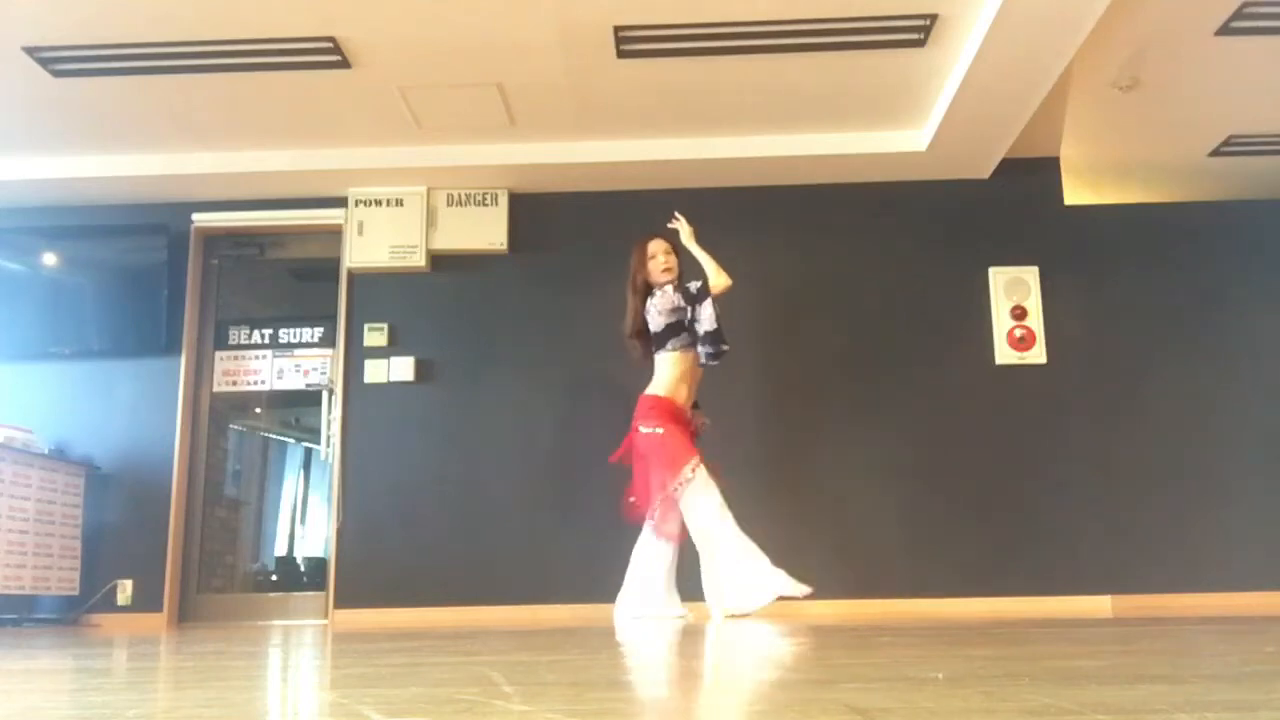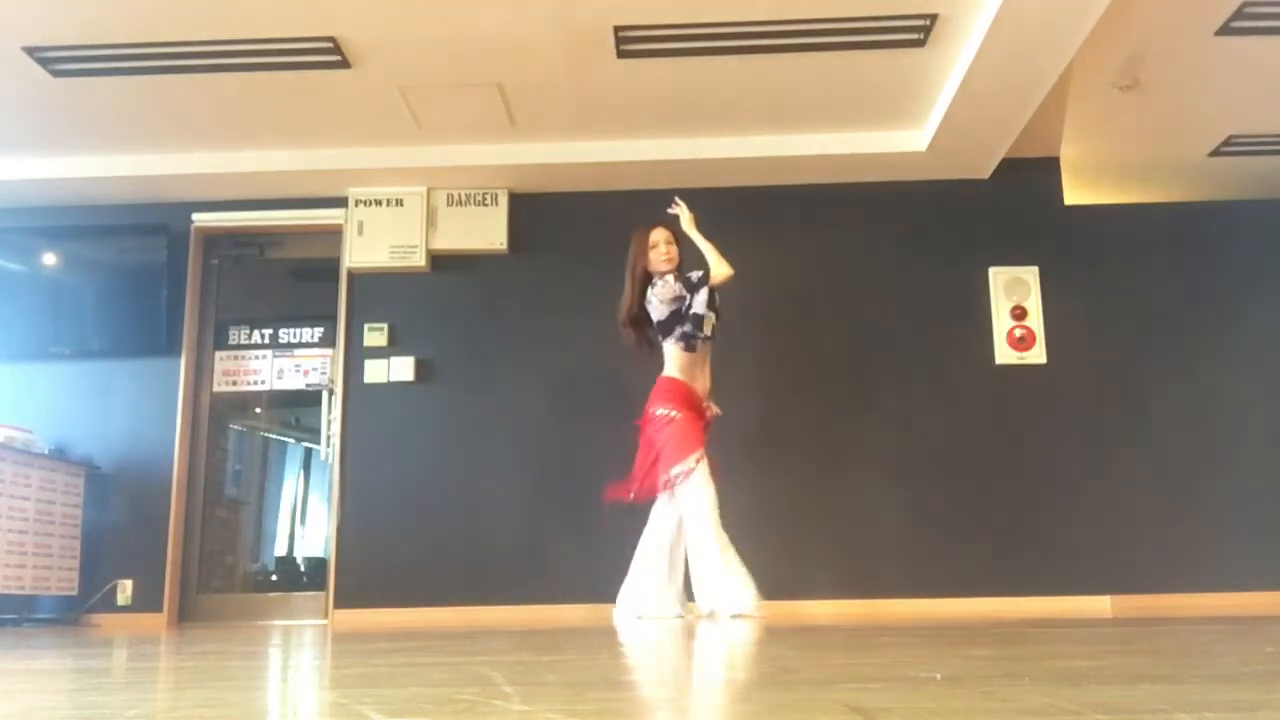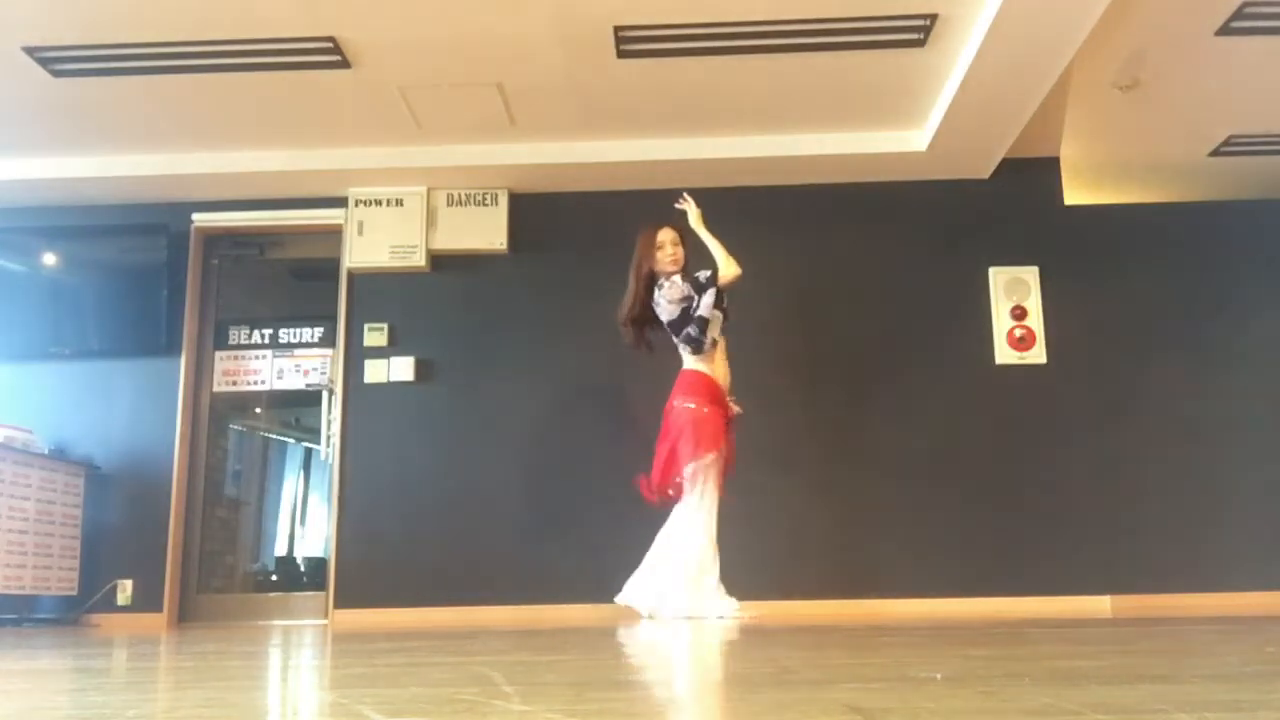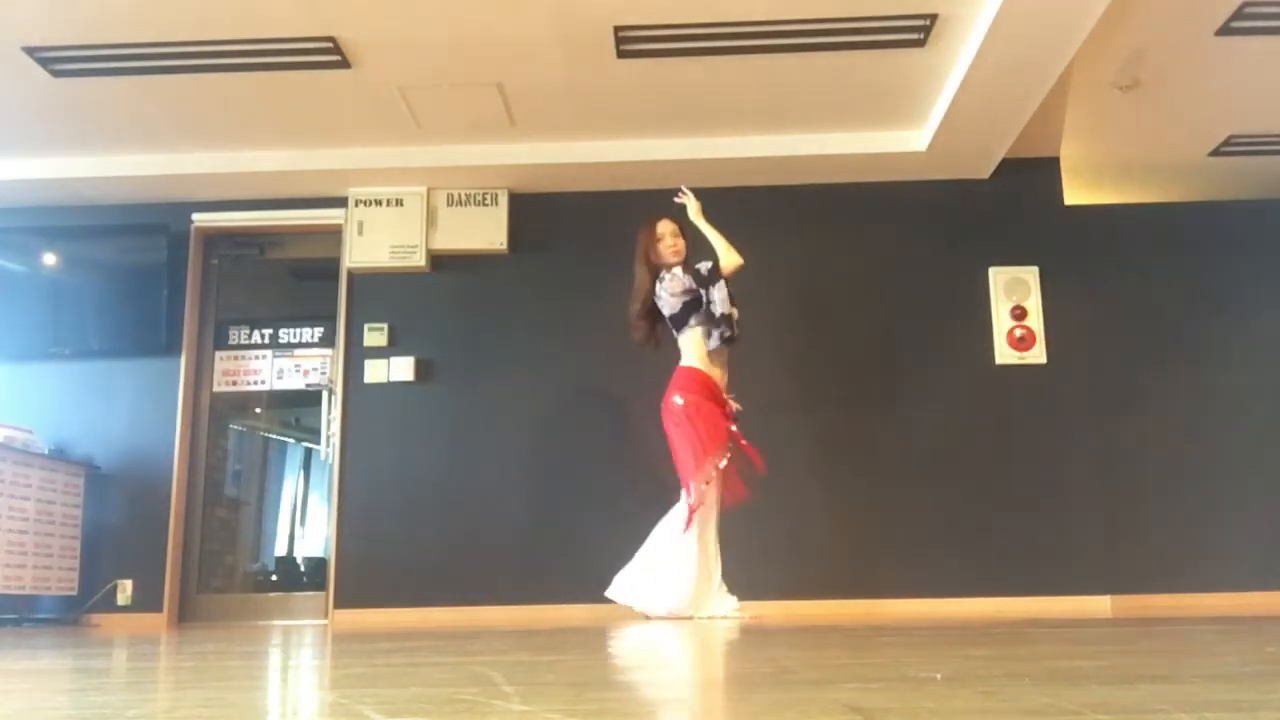
dt=0.2s
person 1, frame 1
left shoulder: (676, 302)
right shoulder: (661, 300)
right elbow: (721, 282)
right wrist: (693, 242)
left hip: (673, 419)
right hip: (659, 417)
left knee: (667, 511)
right knee: (706, 506)
left ankle: (645, 601)
right ankle: (751, 584)
person 1, frame 2
left shoulder: (676, 290)
right shoulder: (661, 289)
right elbow: (722, 272)
right wrist: (692, 230)
left hip: (688, 407)
right hip: (672, 404)
left knee: (674, 505)
right knee: (698, 502)
left ankle: (650, 598)
right ankle: (723, 596)
person 1, frame 3
left shoulder: (683, 291)
right shoulder: (669, 289)
right elbow: (731, 271)
right wrist: (700, 227)
left hip: (708, 401)
right hip: (695, 396)
left knee: (696, 503)
right knee: (699, 502)
left ankle: (659, 593)
right ankle: (696, 598)
person 1, frame 4
left shoulder: (686, 285)
right shoulder: (672, 281)
right elbow: (733, 261)
right wrist: (701, 219)
left hip: (707, 399)
right hip: (691, 394)
left knee: (699, 500)
right knee: (702, 498)
left ankle: (653, 589)
right ankle: (693, 597)
